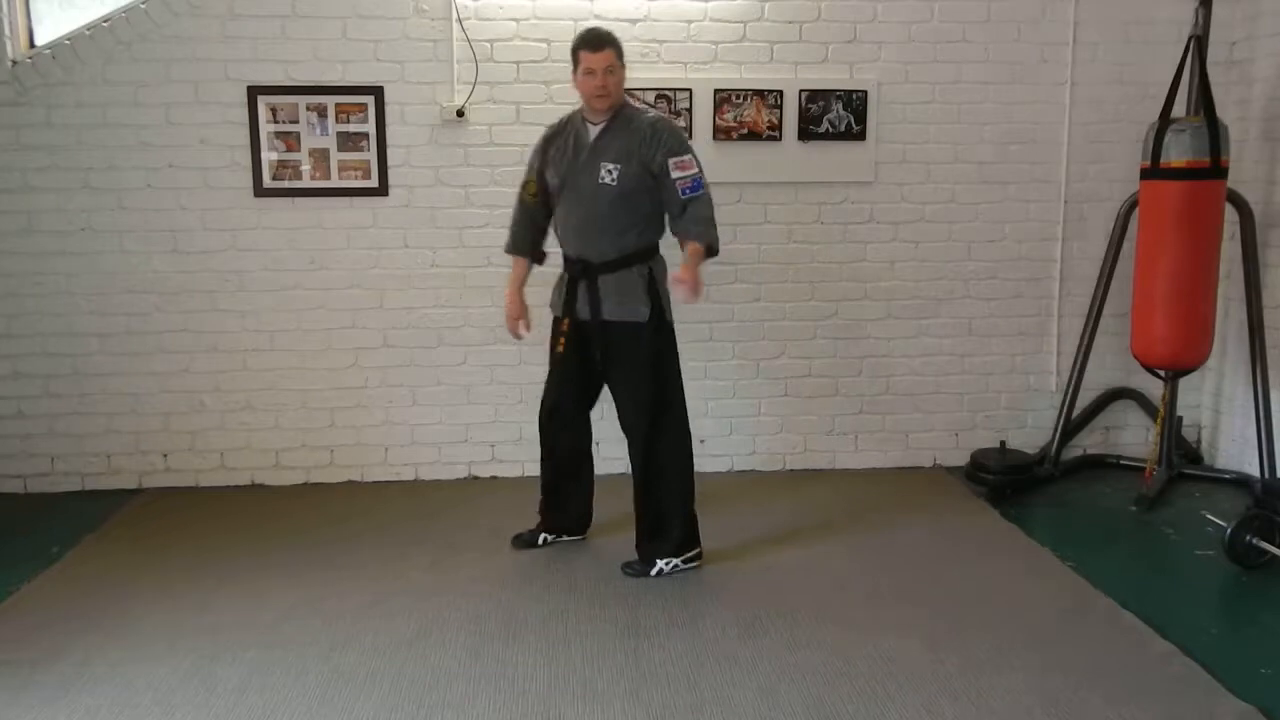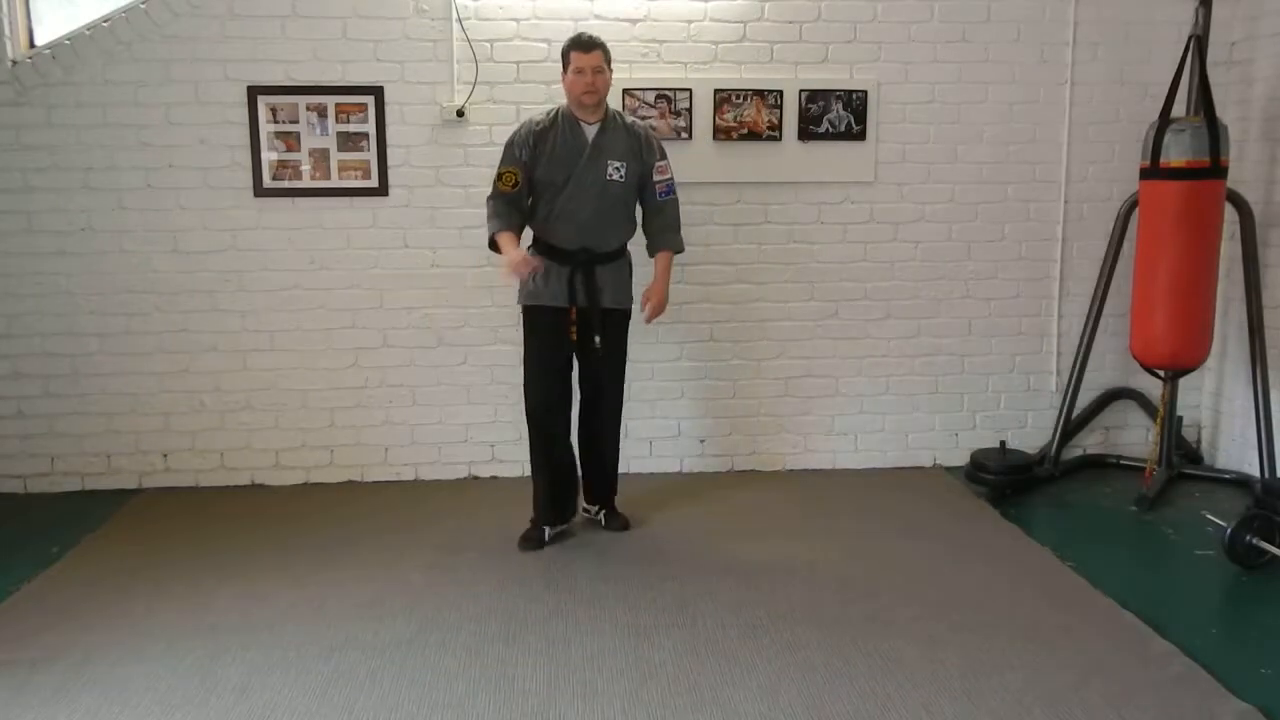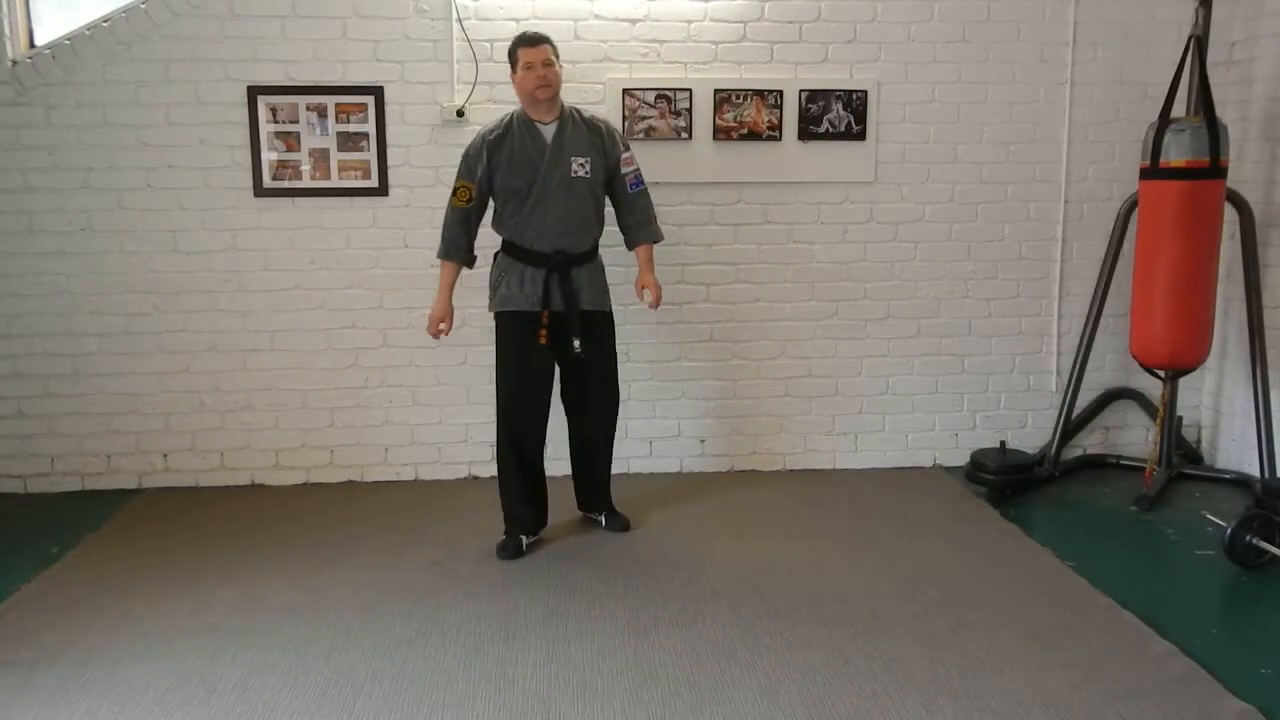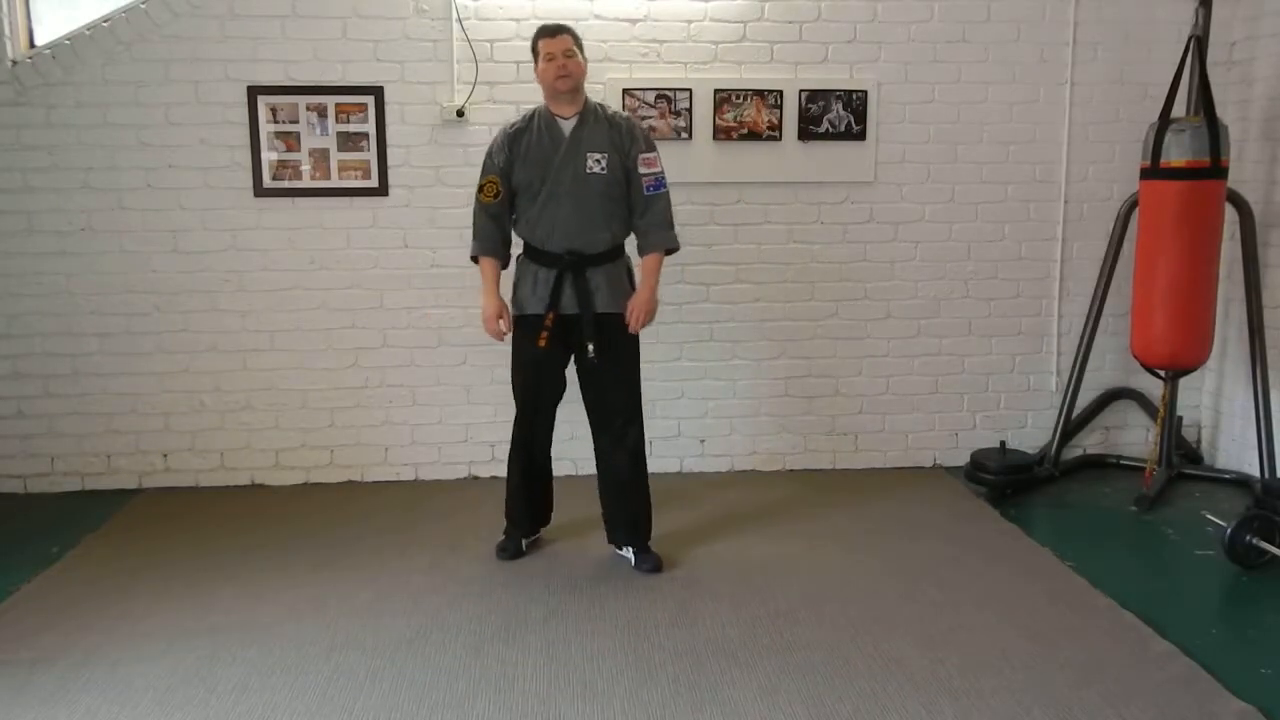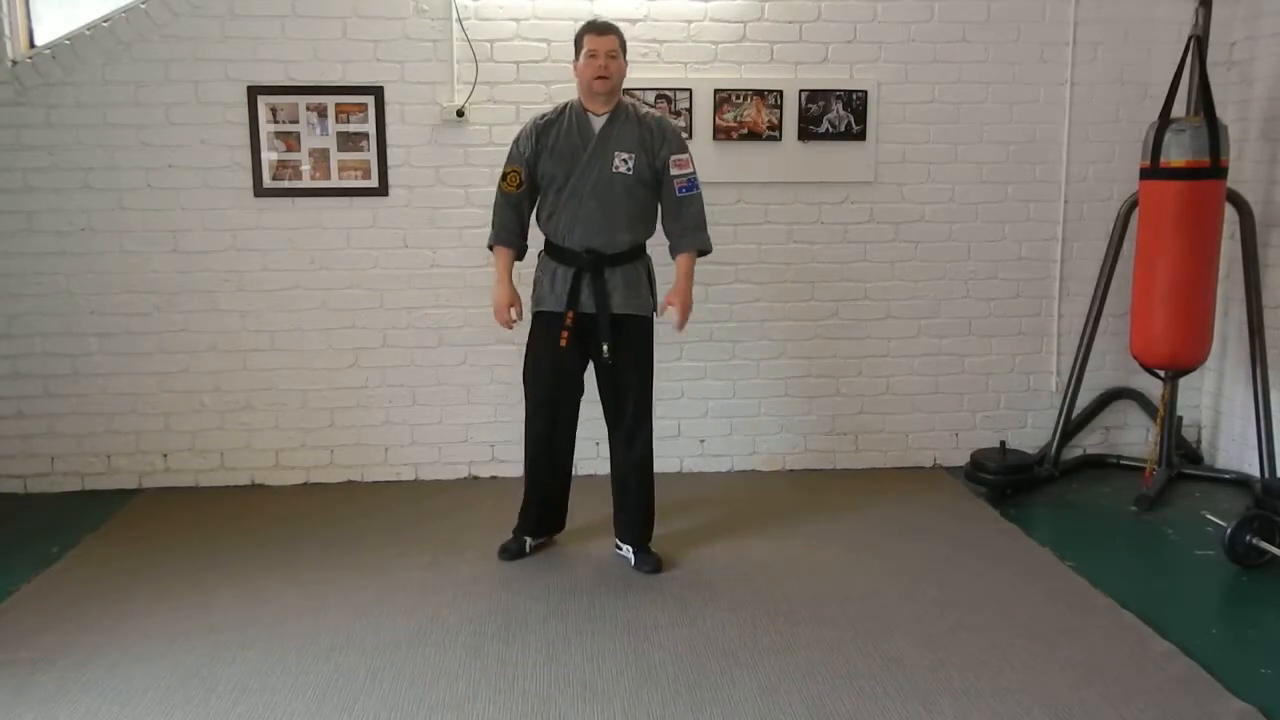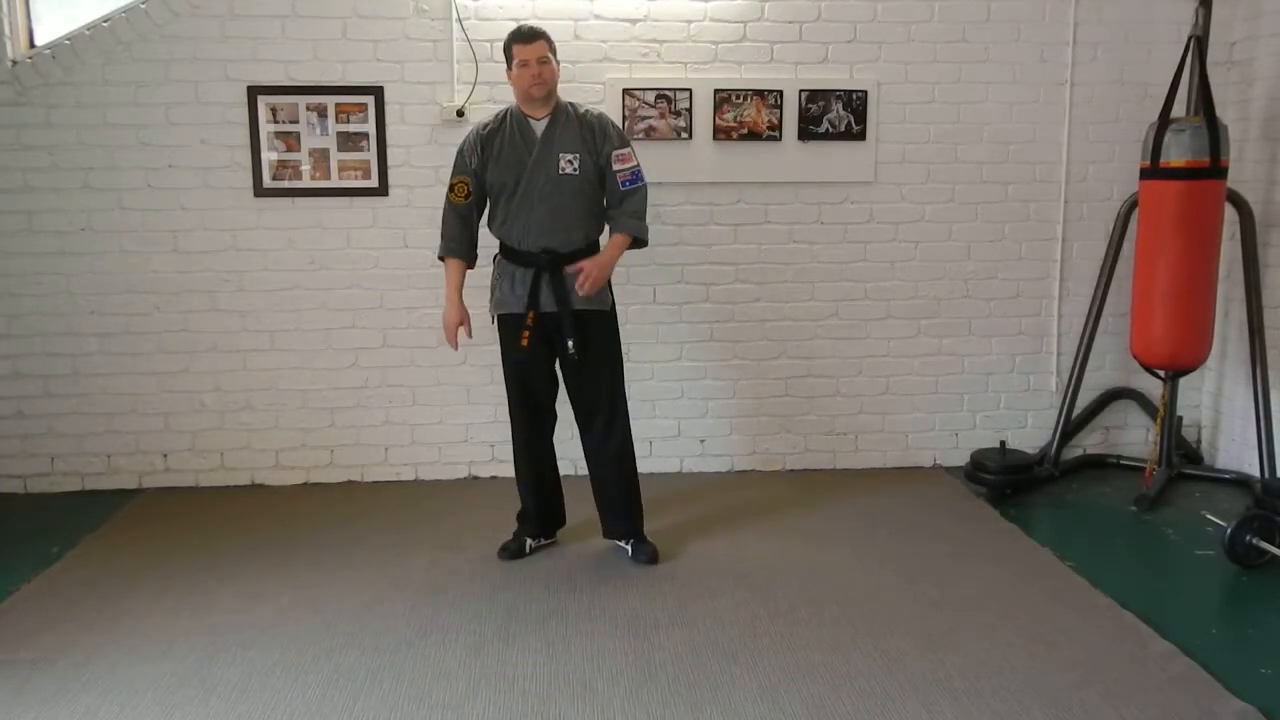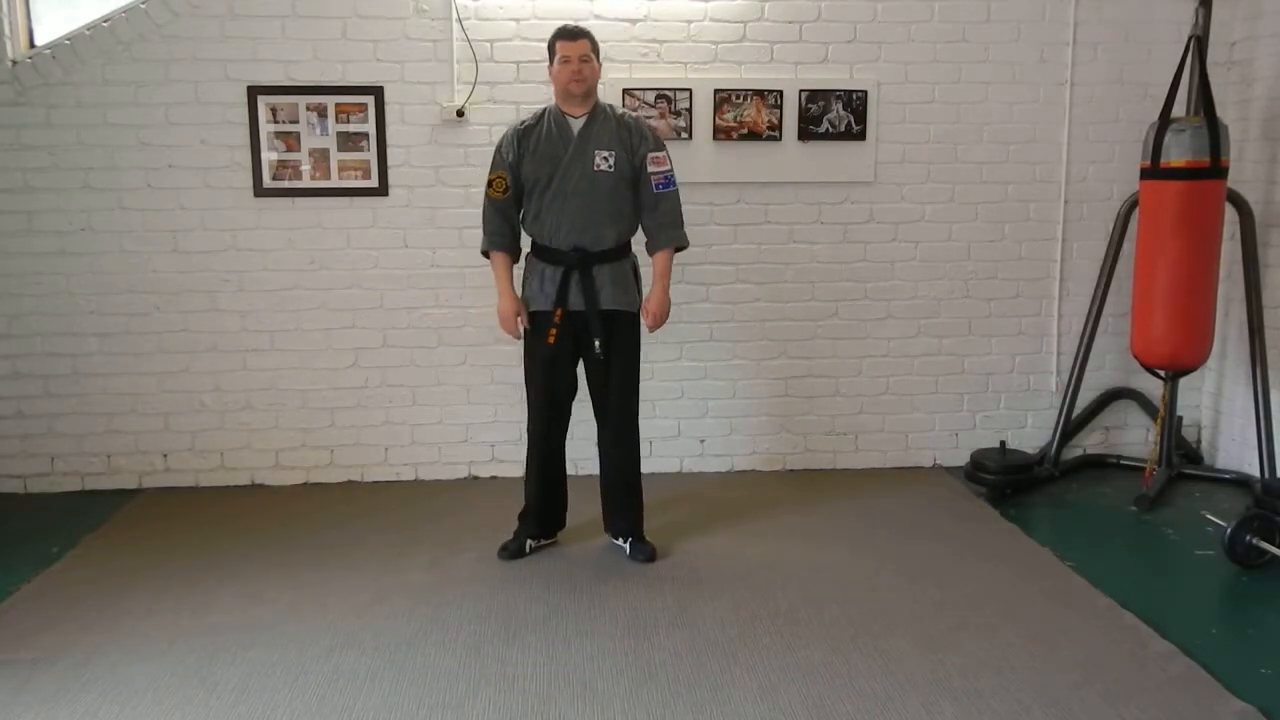
dt=0.7s
person 1, frame 1
left shoulder: (657, 134)
right shoulder: (554, 139)
left elbow: (694, 211)
right elbow: (529, 218)
left wrist: (690, 263)
right wrist: (515, 289)
left hip: (634, 297)
right hip: (575, 293)
left knee: (651, 421)
right knee: (561, 413)
left ankle: (673, 545)
right ankle: (563, 521)
person 1, frame 2
left shoulder: (639, 140)
right shoulder: (533, 136)
left elbow: (661, 213)
right elbow: (501, 202)
left wrist: (661, 279)
right wrist: (512, 249)
left hip: (610, 282)
right hip: (549, 283)
left knee: (604, 398)
right knee: (546, 400)
left ankle: (600, 499)
right ankle: (553, 511)
person 1, frame 3
left shoulder: (599, 134)
right shoulder: (490, 144)
left elbow: (633, 203)
right elbow: (461, 220)
left wrist: (646, 269)
right wrist: (444, 297)
left hip: (584, 282)
right hip: (520, 287)
left knee: (596, 403)
right knee: (519, 410)
left ankle: (595, 501)
right ankle: (522, 523)
person 1, frame 4
left shoulder: (624, 132)
right shoulder: (512, 140)
left elbow: (652, 214)
right elbow: (491, 223)
left wrist: (647, 286)
right wrist: (491, 294)
left hip: (607, 289)
right hip: (538, 288)
left knee: (618, 419)
right knee: (531, 415)
left ankle: (630, 536)
right ankle: (524, 524)
person 1, frame 5
left shoulder: (655, 132)
right shoulder: (541, 132)
left elbow: (683, 212)
right elbow: (510, 210)
left wrist: (682, 283)
right wrist: (503, 281)
left hip: (625, 288)
right hip: (558, 286)
left knee: (630, 419)
right knee: (546, 413)
left ankle: (633, 536)
right ankle: (536, 524)
person 1, frame 6
left shoulder: (596, 129)
right shoulder: (483, 141)
left elbow: (629, 202)
right elbow: (459, 220)
left wrist: (607, 259)
right wrist: (453, 298)
left hip: (584, 286)
right hip: (518, 288)
left knee: (603, 410)
right knee: (529, 414)
left ankle: (626, 527)
right ankle: (537, 524)
person 1, frame 7
left shoulder: (634, 133)
right shoulder: (521, 137)
left elbow: (661, 213)
right elbow: (499, 219)
left wrist: (660, 286)
right wrist: (506, 291)
left hip: (613, 286)
right hip: (546, 286)
left knee: (618, 413)
right knee: (546, 414)
left ankle: (626, 526)
right ankle: (538, 524)
